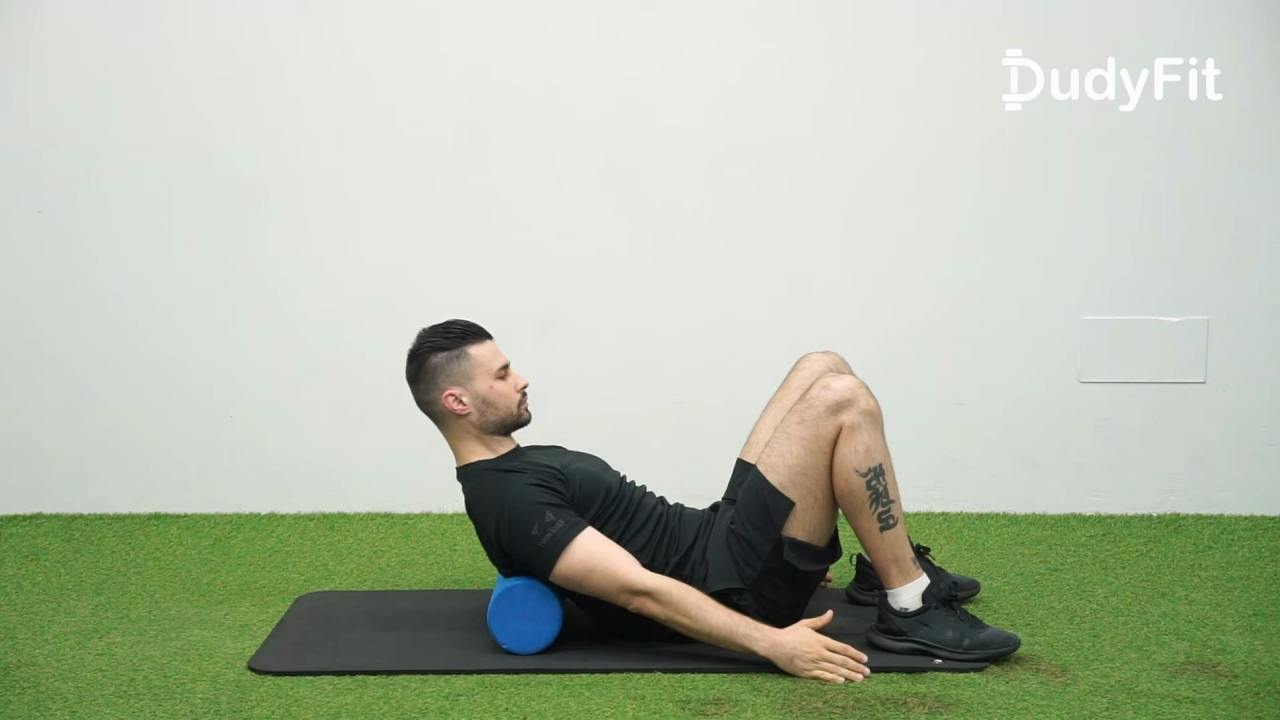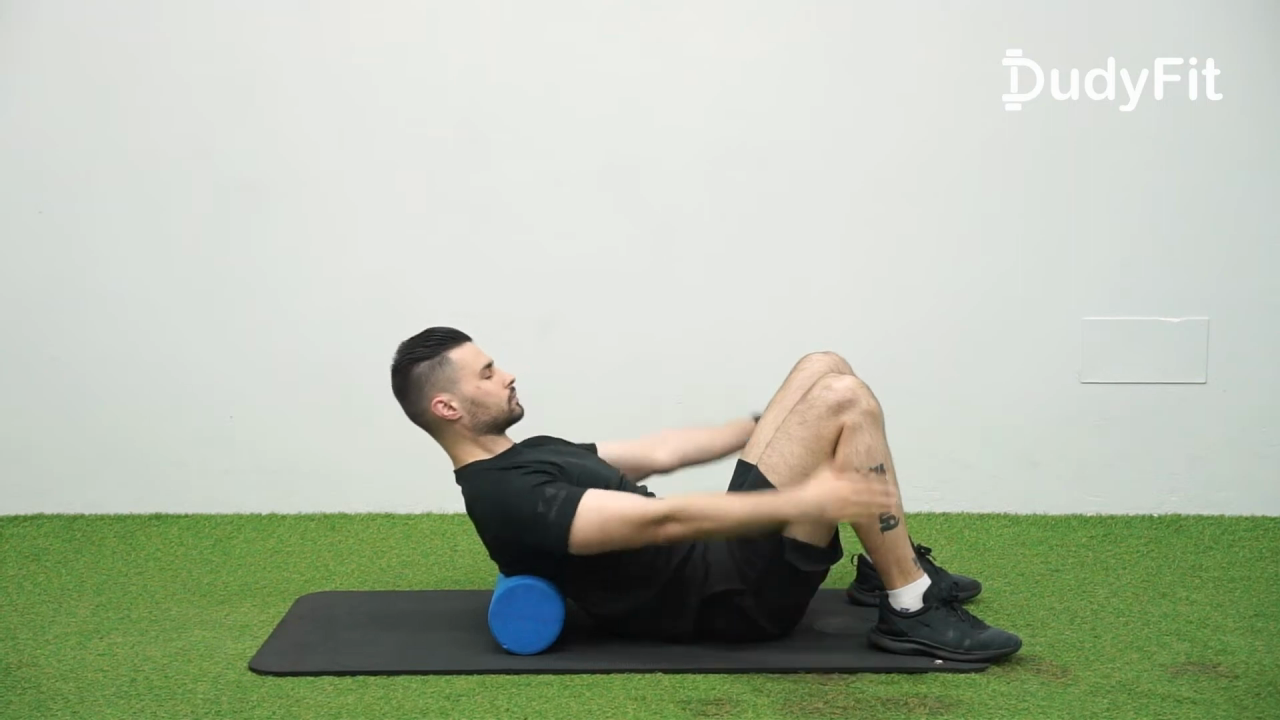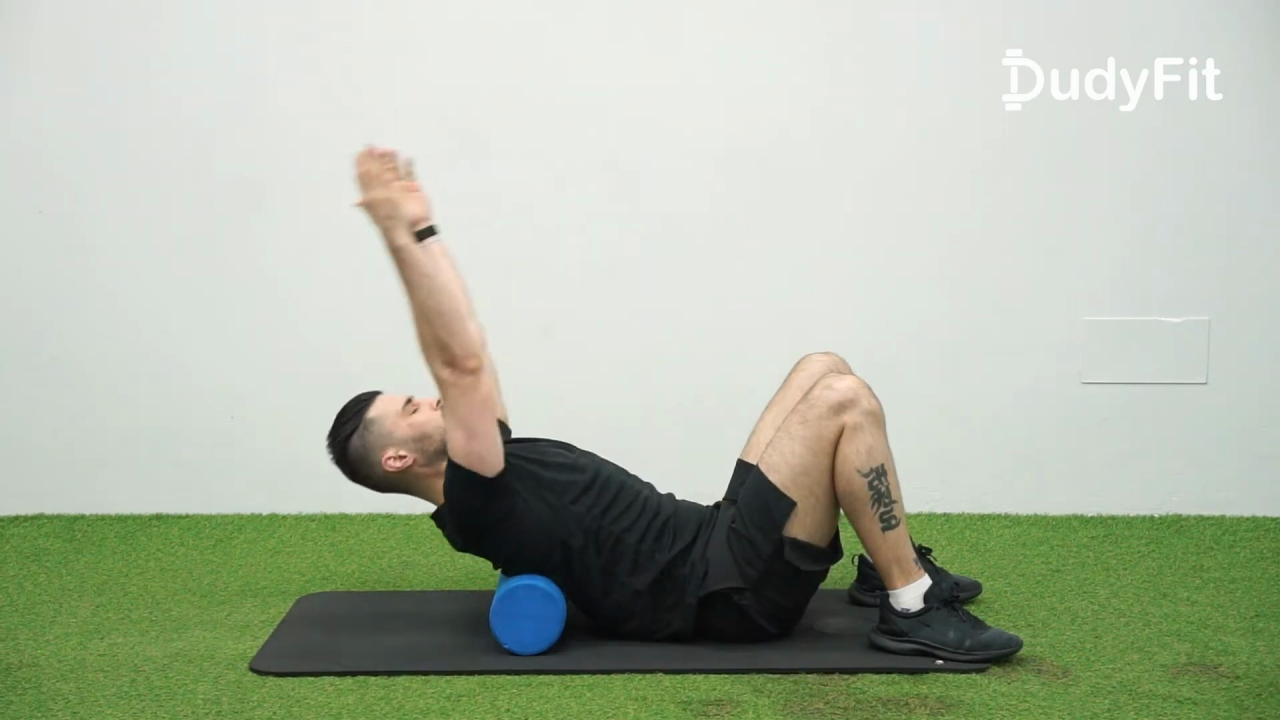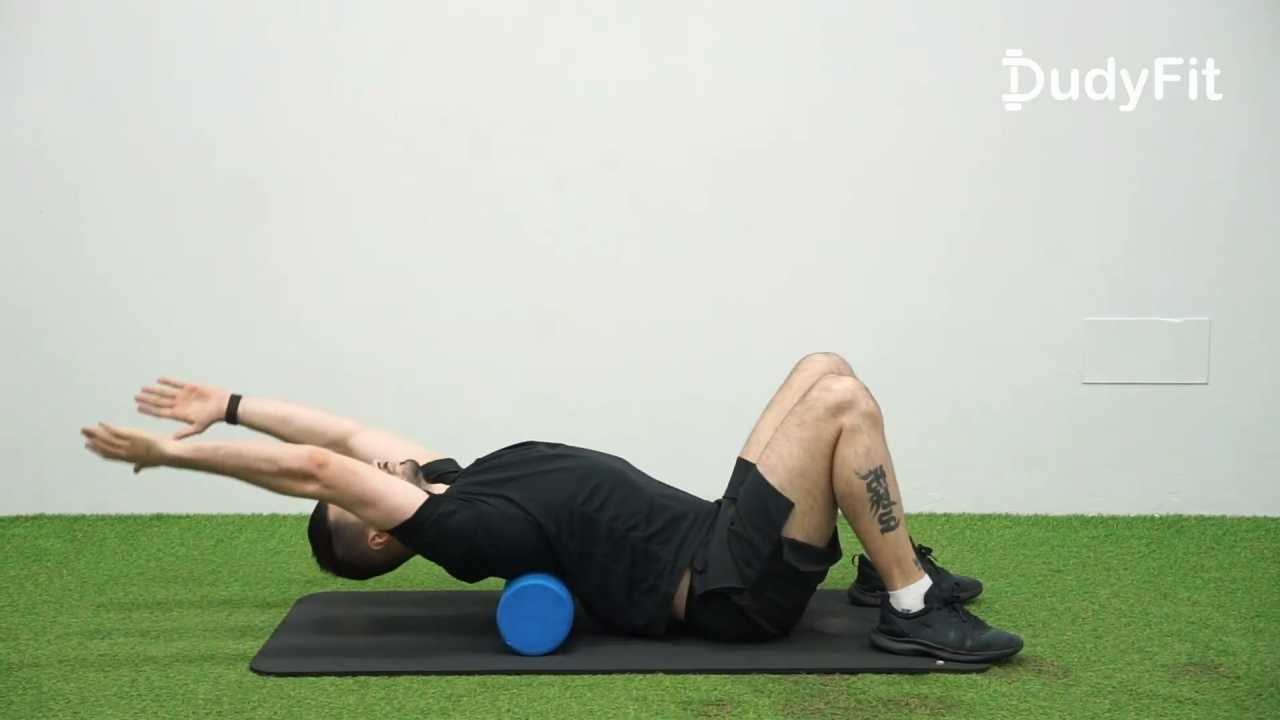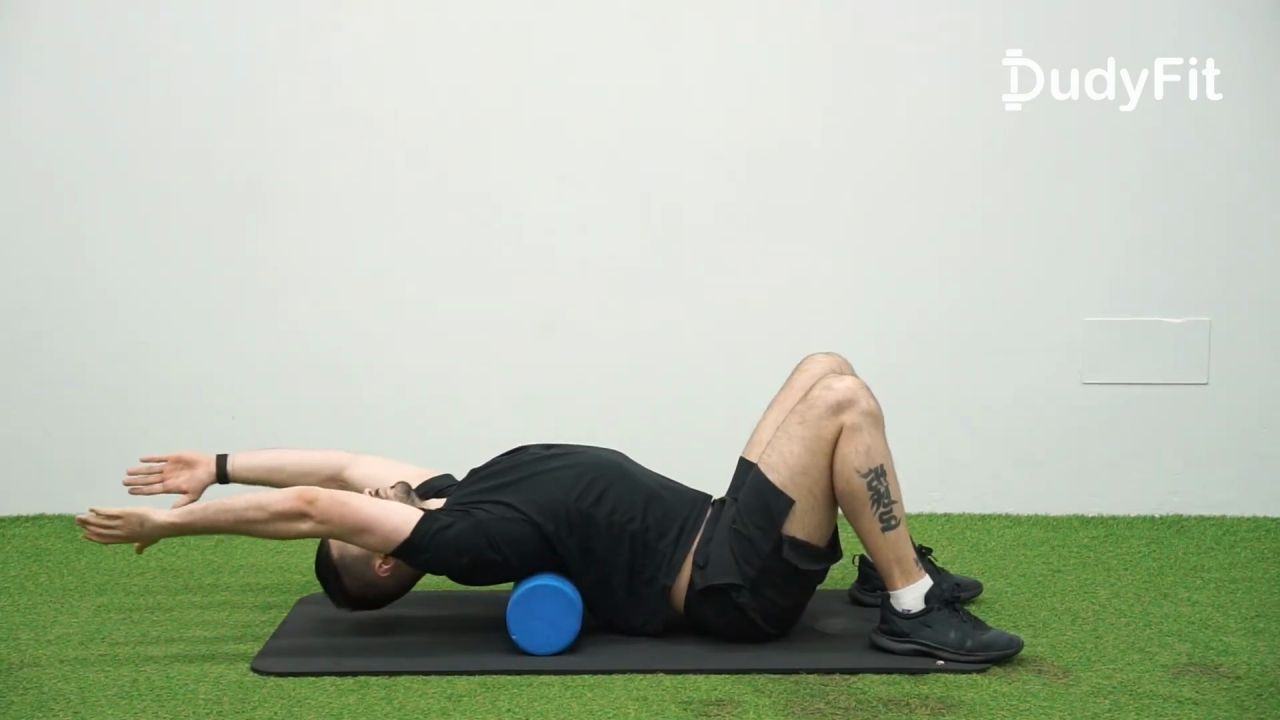
dt=0.7s
person 1, frame 1
left shoulder: (526, 467)
right shoulder: (508, 500)
right elbow: (641, 591)
right wrist: (773, 644)
left hip: (720, 541)
right hip: (738, 582)
left knee: (825, 370)
right knee: (845, 401)
left ankle: (891, 567)
right ankle: (911, 610)
person 1, frame 2
left shoulder: (524, 461)
right shoulder: (509, 497)
left elbow: (655, 453)
right elbow: (663, 520)
left wrist: (764, 426)
right wrist: (798, 500)
left hip: (719, 556)
right hip: (732, 593)
left knee: (824, 372)
right knee: (844, 401)
left ankle: (892, 571)
right ankle: (911, 609)
person 1, frame 3
left shoulder: (496, 467)
right shoulder: (478, 510)
left elbow: (462, 356)
right elbow: (459, 365)
left wrist: (420, 231)
right wrist: (401, 239)
left hip: (723, 549)
right hip: (728, 589)
left knee: (822, 373)
right knee: (843, 400)
left ankle: (887, 570)
right ankle: (912, 613)
person 1, frame 4
left shoulder: (455, 486)
right shoulder: (460, 529)
left elbow: (346, 433)
right elbow: (322, 466)
left wrist: (226, 407)
right wrist: (170, 451)
left hip: (718, 541)
right hip: (730, 585)
left knee: (825, 370)
right knee: (842, 402)
left ankle: (896, 571)
right ankle: (914, 609)
person 1, frame 5
left shoulder: (452, 498)
right shoulder: (461, 541)
left elbow: (340, 465)
right elbow: (315, 504)
left wrist: (215, 465)
right wrist: (169, 519)
left hip: (723, 539)
right hip: (733, 582)
left knee: (826, 370)
right knee: (841, 402)
left ankle: (893, 569)
right ankle: (912, 610)
